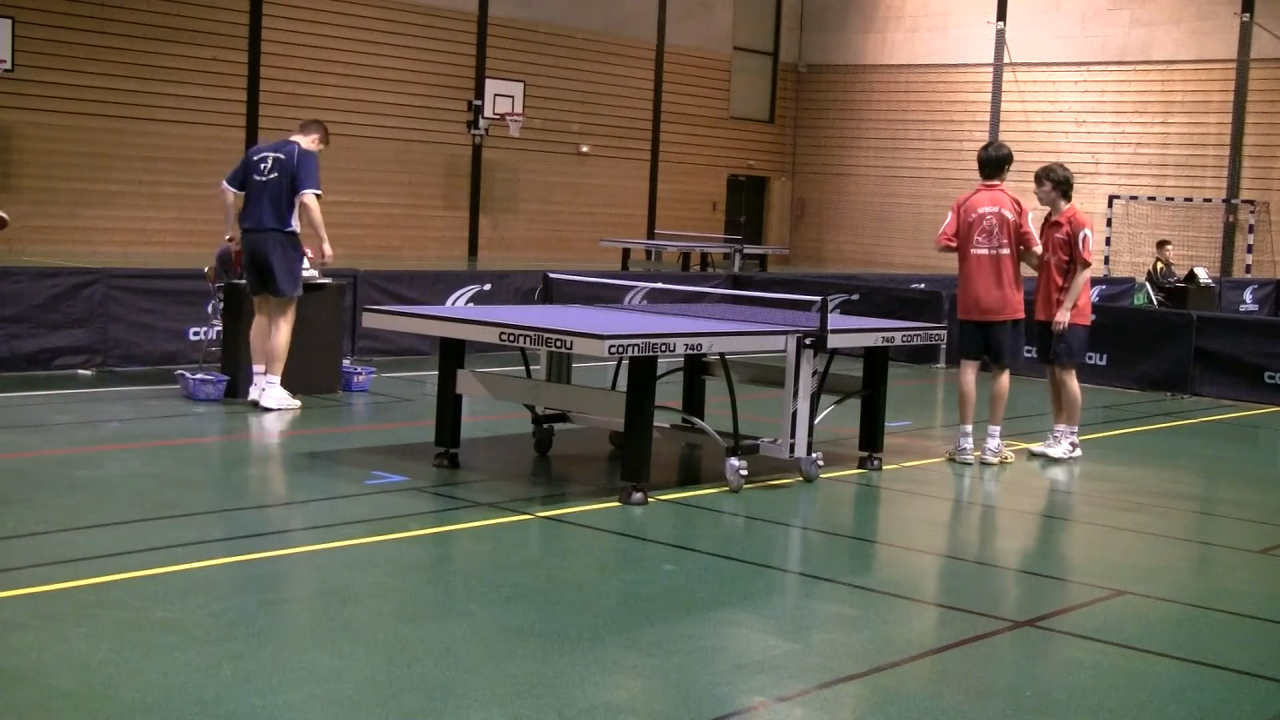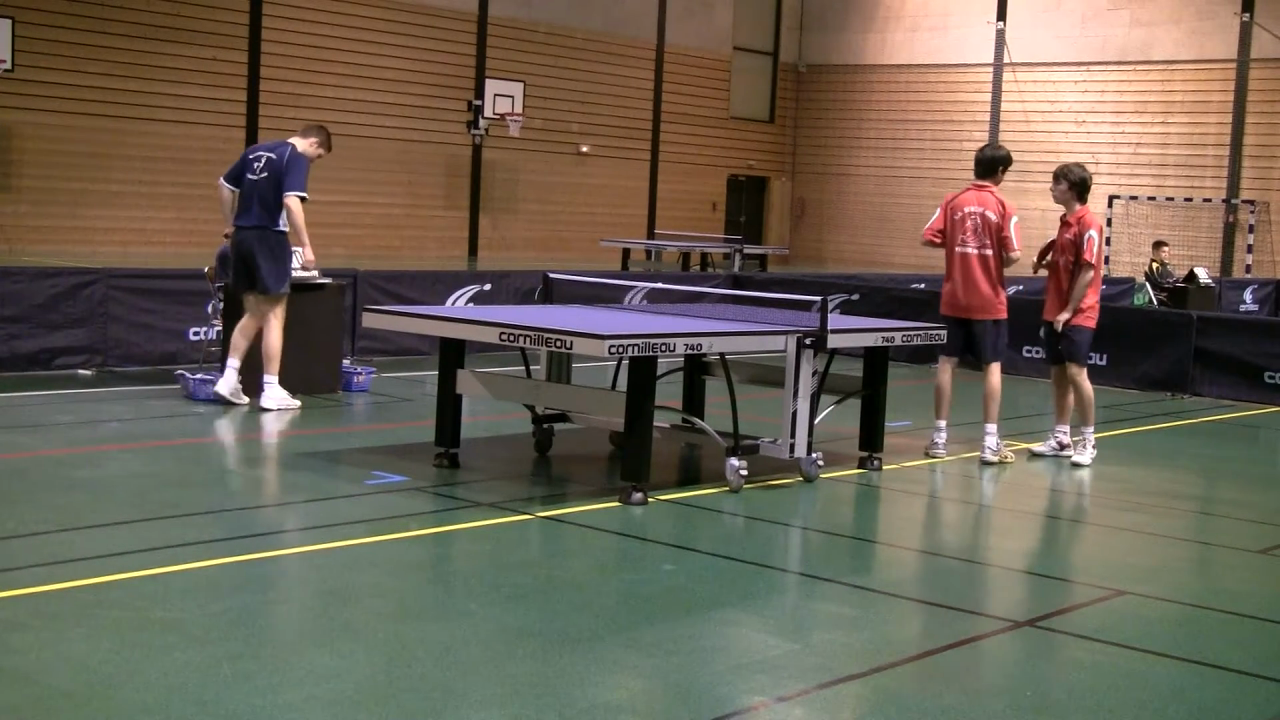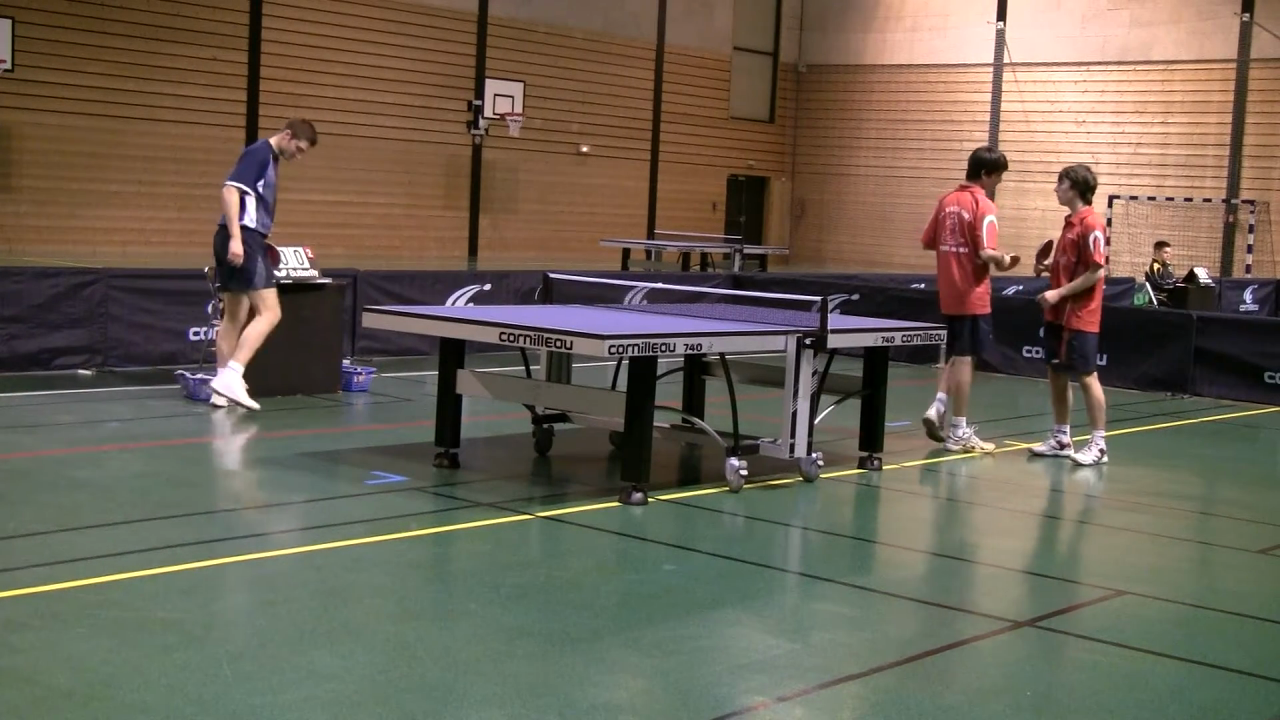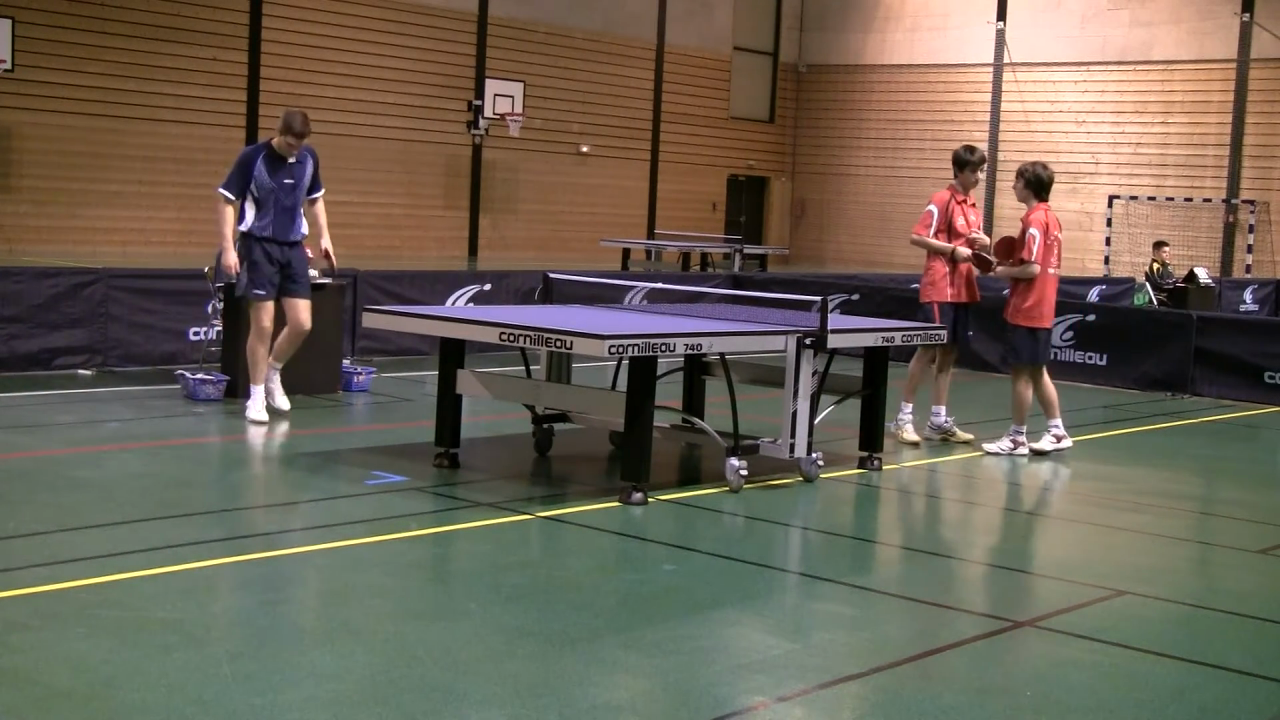
dt=1s
person 1, frame 1
left shoulder: (963, 204)
right shoulder: (1016, 205)
left elbow: (943, 243)
right elbow: (1034, 250)
right wrist: (1015, 255)
left hip: (971, 301)
right hip: (1006, 303)
left knee: (969, 367)
right knee: (1001, 370)
left ankle: (965, 442)
right ankle: (992, 444)
person 1, frame 2
left shoulder: (953, 201)
right shoulder: (1003, 206)
left elbow: (929, 238)
right elbow: (1013, 255)
right wrist: (999, 260)
left hip: (954, 299)
right hip: (989, 301)
left knee: (946, 363)
right knee: (993, 367)
left ankle: (939, 436)
right ankle: (991, 441)
person 1, frame 3
left shoulder: (946, 200)
right shoulder: (983, 206)
left elbow: (928, 242)
right elbow: (985, 253)
right wrist: (1002, 259)
left hip: (949, 293)
right hip: (972, 295)
left knee: (955, 357)
right knee: (966, 359)
left ankle: (937, 409)
right ankle: (958, 433)
person 1, frame 4
left shoulder: (973, 206)
right shoulder: (942, 200)
right elbow: (917, 237)
left wrist: (982, 242)
right wrist: (953, 250)
left hip: (963, 289)
right hip: (939, 288)
left knee: (948, 352)
right knee: (927, 350)
left ankle: (938, 421)
right ankle: (904, 417)
person 2, frame 1
left shoulder: (1079, 222)
right shoulder: (1048, 222)
left elbow: (1084, 270)
left wrist: (1066, 308)
left hip: (1070, 313)
right hip: (1046, 311)
left knee: (1065, 372)
right knee: (1053, 373)
left ankle: (1071, 440)
right ankle: (1057, 435)
person 2, frame 2
left shoulder: (1089, 224)
right shoulder: (1065, 222)
left elbow: (1087, 271)
left wrist: (1070, 310)
right wrist: (1044, 263)
left hip: (1078, 313)
right hip: (1055, 312)
left knee: (1075, 372)
right knee: (1058, 375)
left ankle: (1088, 440)
right ankle: (1061, 438)
person 2, frame 3
left shoulder: (1091, 224)
right shoulder: (1070, 223)
left elbow: (1097, 272)
left wrist: (1059, 292)
right wrist: (1049, 267)
left hip: (1080, 317)
right hip: (1058, 315)
left knee: (1086, 377)
right knee: (1057, 375)
left ankle: (1098, 444)
right ankle: (1061, 439)
person 2, frame 4
left shoulder: (1033, 220)
right shoulder: (1050, 218)
left elbow: (1031, 268)
left wrist: (1004, 272)
right wrist: (1011, 265)
left hip: (1025, 311)
right hip: (1041, 310)
left knee: (1021, 372)
right knee: (1037, 372)
left ankle: (1017, 438)
right ankle: (1057, 431)
person 3, frame 1
left shoulder: (256, 153)
right shoulder: (304, 157)
left elbow: (228, 190)
right elbow: (307, 200)
left wrist: (234, 231)
right wrist: (324, 241)
left hip: (251, 240)
right hip: (280, 240)
left knee: (263, 315)
right knee: (282, 317)
left ankle: (258, 384)
right ankle: (273, 390)
person 3, frame 2
left shoulder: (255, 151)
right shoulder: (296, 159)
left elbow: (225, 186)
right elbow: (291, 202)
left wrist: (232, 225)
right wrist: (306, 245)
left hip: (242, 238)
right hip: (269, 240)
left knee: (254, 314)
right knee: (274, 317)
left ankle: (229, 379)
right ankle: (271, 390)
person 3, frame 3
left shoulder: (270, 159)
right shoulder: (258, 153)
right elbow: (230, 191)
left wrist: (262, 237)
right wrist: (236, 239)
left hip: (249, 240)
right hip: (244, 240)
left knee: (234, 316)
right knee: (269, 313)
left ankle: (225, 386)
right ankle: (231, 379)
person 3, frame 4
left shoulder: (309, 158)
right shoulder: (252, 158)
left elbow: (313, 199)
right elbow: (226, 202)
left wrist: (324, 236)
right wrist: (227, 247)
left hip: (293, 248)
right hip: (258, 246)
left knee: (301, 324)
right knee: (262, 326)
left ankle: (272, 374)
right ankle: (257, 396)
